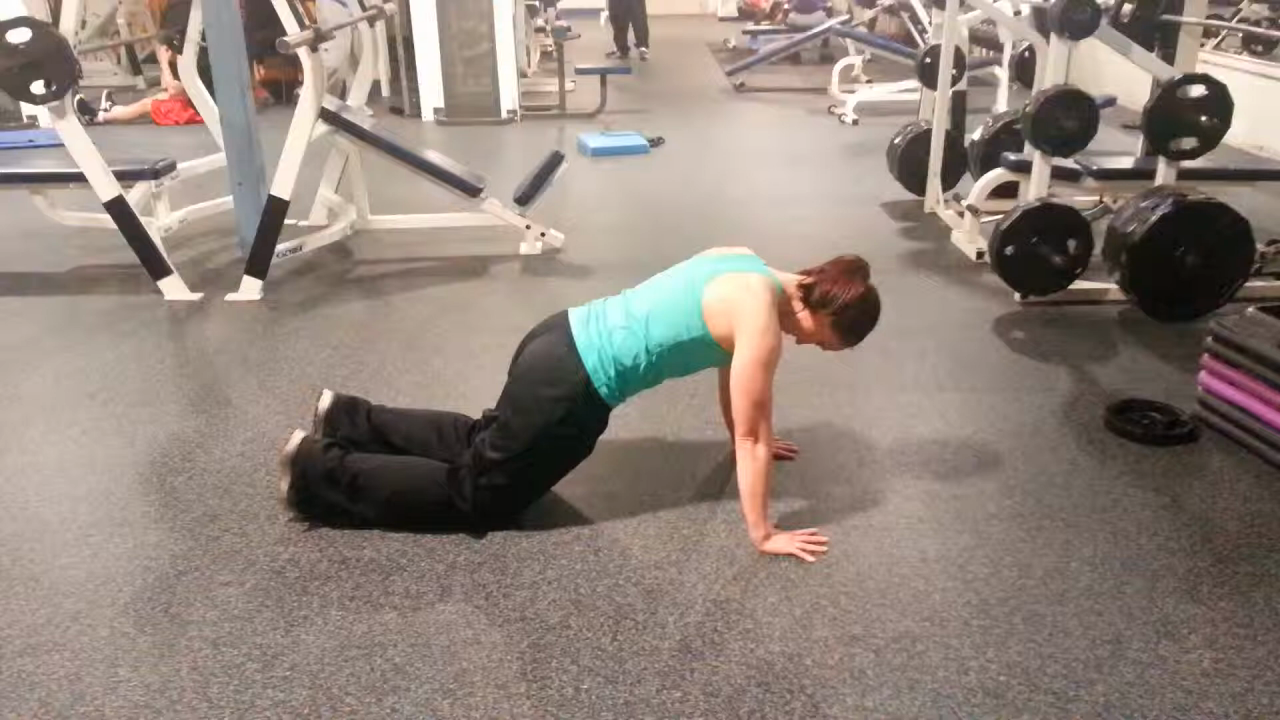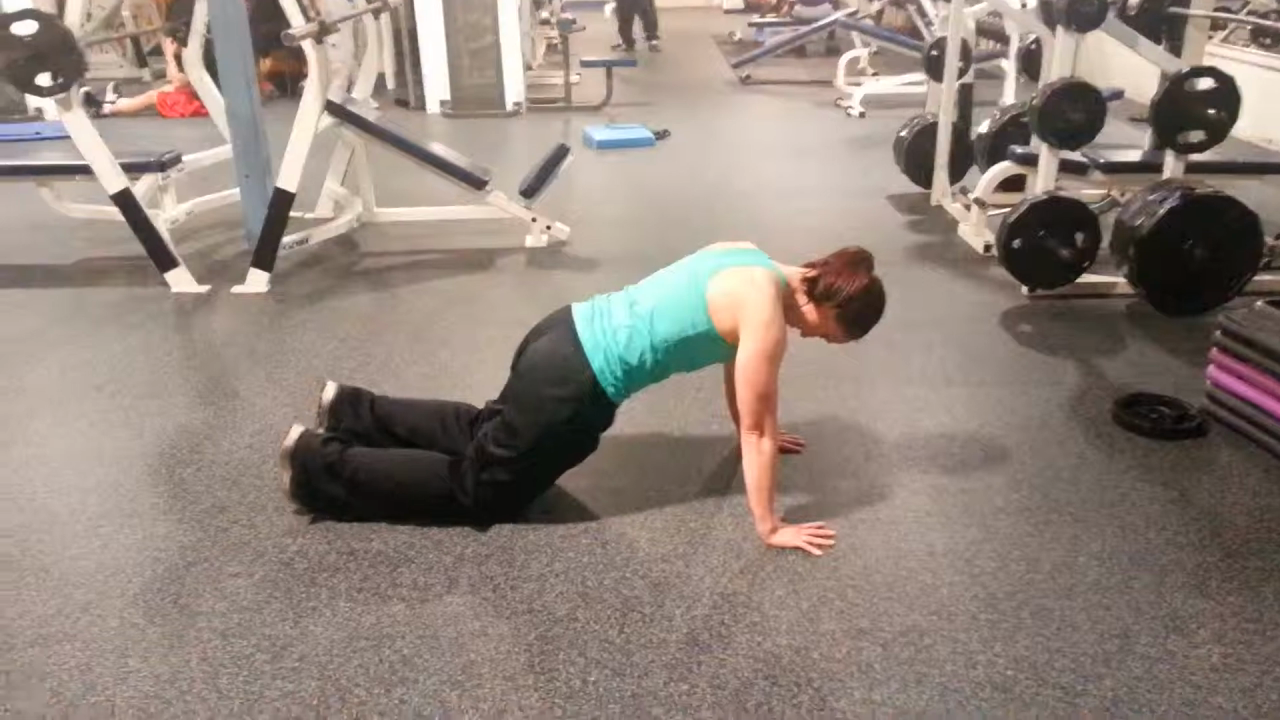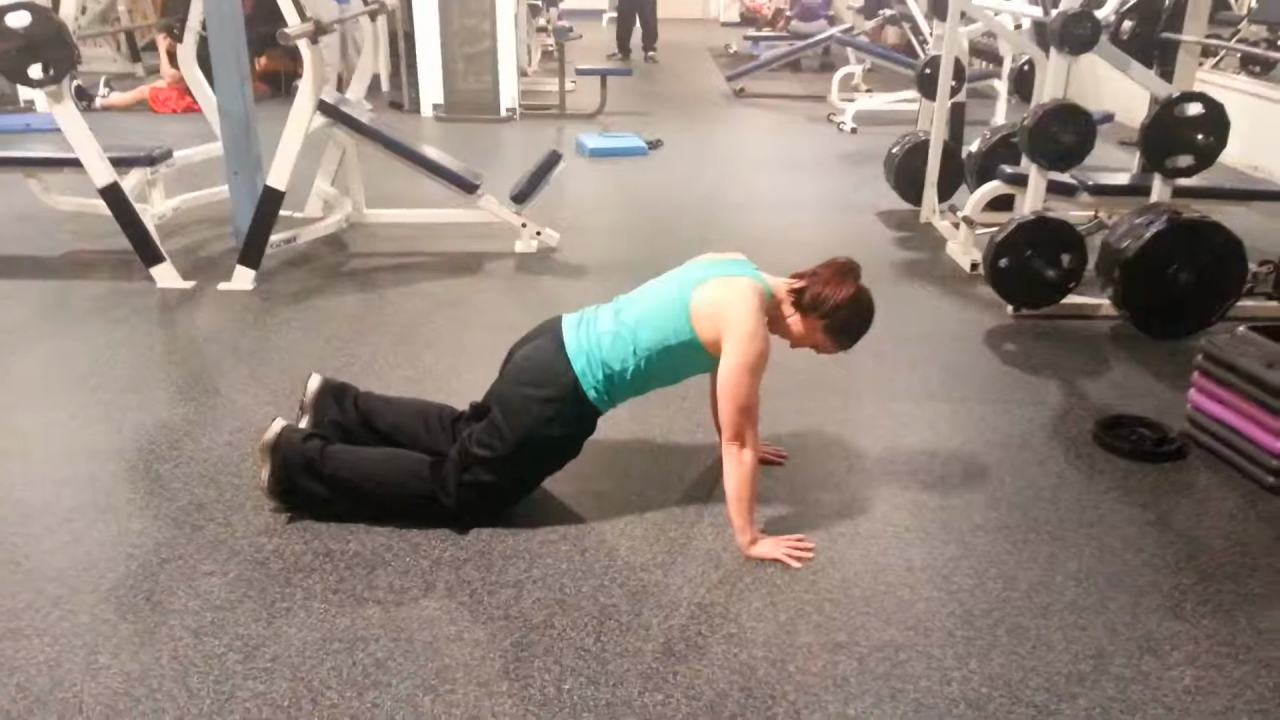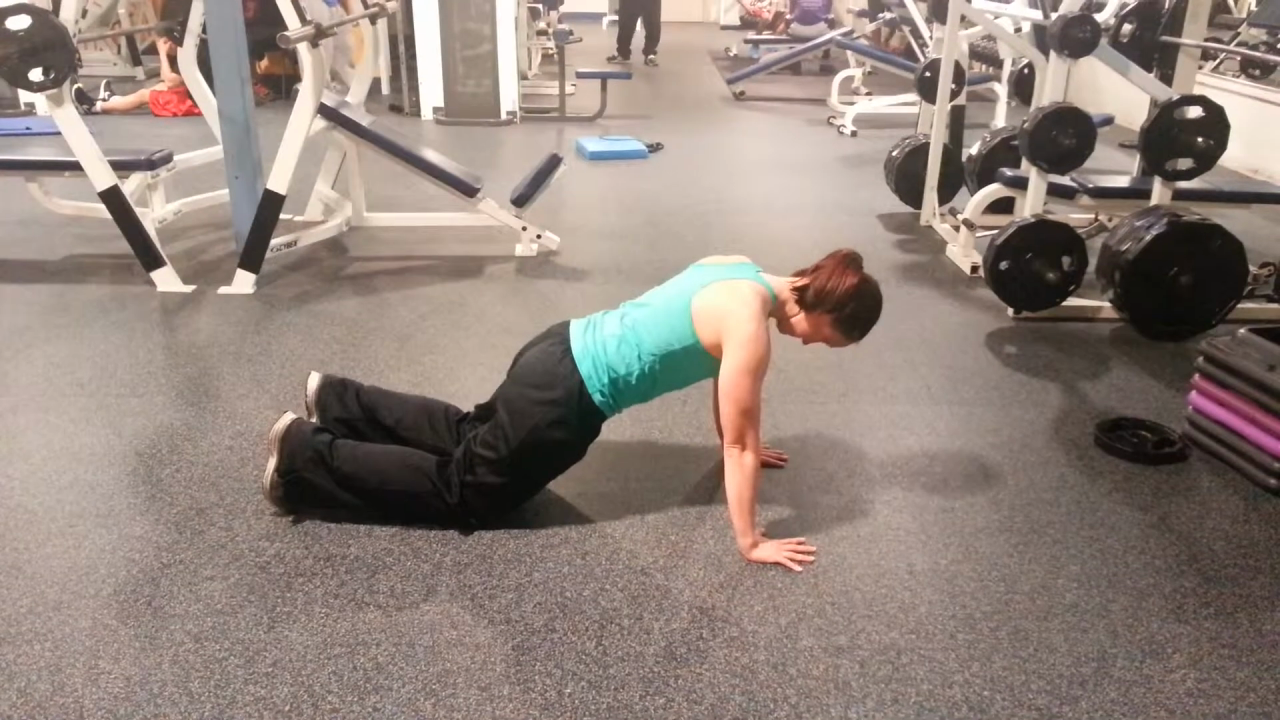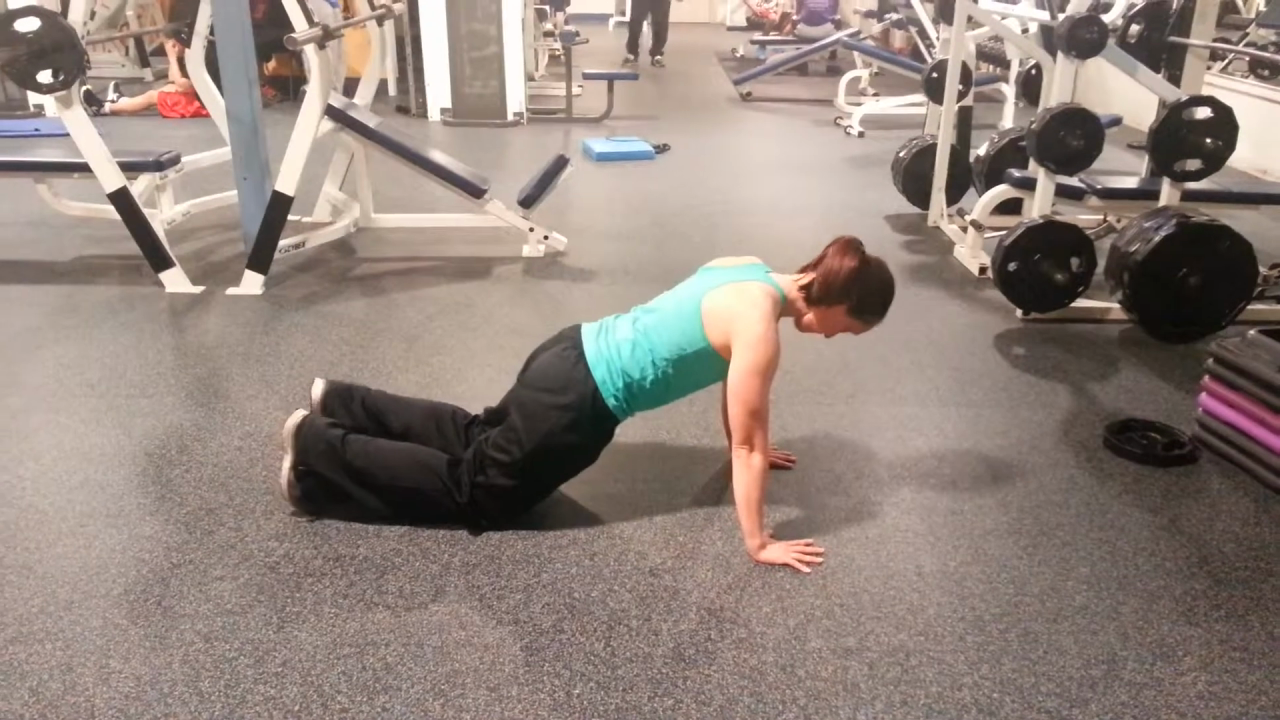
dt=0.2s
person 1, frame 1
left shoulder: (748, 268)
right shoulder: (761, 319)
right elbow: (751, 439)
left wrist: (750, 441)
right wrist: (762, 534)
left hip: (563, 341)
right hip: (569, 383)
left knee: (484, 444)
right knee: (477, 495)
left ankle: (347, 419)
right ankle: (315, 470)
person 1, frame 2
left shoulder: (753, 262)
right shoulder: (766, 313)
right elbow: (757, 432)
left wrist: (757, 433)
right wrist: (769, 527)
left hip: (569, 336)
right hip: (575, 382)
left knee: (487, 433)
right knee: (478, 486)
left ankle: (352, 410)
right ankle: (316, 462)
person 1, frame 3
left shoulder: (737, 268)
right shoulder: (748, 324)
right elbow: (736, 443)
left wrist: (740, 445)
right wrist: (748, 538)
left hip: (557, 347)
right hip: (559, 390)
left knee: (468, 436)
right knee: (458, 489)
left ankle: (336, 404)
right ankle: (296, 457)
person 1, frame 4
left shoulder: (740, 270)
right shoulder: (750, 326)
right elbow: (738, 446)
left wrist: (740, 446)
right wrist: (750, 542)
left hip: (563, 353)
right hip: (565, 396)
left knee: (470, 435)
right knee: (461, 489)
left ankle: (337, 400)
right ankle: (303, 452)
person 1, frame 5
left shoulder: (748, 269)
right shoulder: (759, 326)
right elbow: (749, 446)
left wrist: (747, 446)
right wrist: (758, 542)
left hip: (577, 356)
right hip: (578, 401)
left knee: (478, 437)
right knee: (471, 490)
left ankle: (341, 405)
right ankle: (317, 447)
